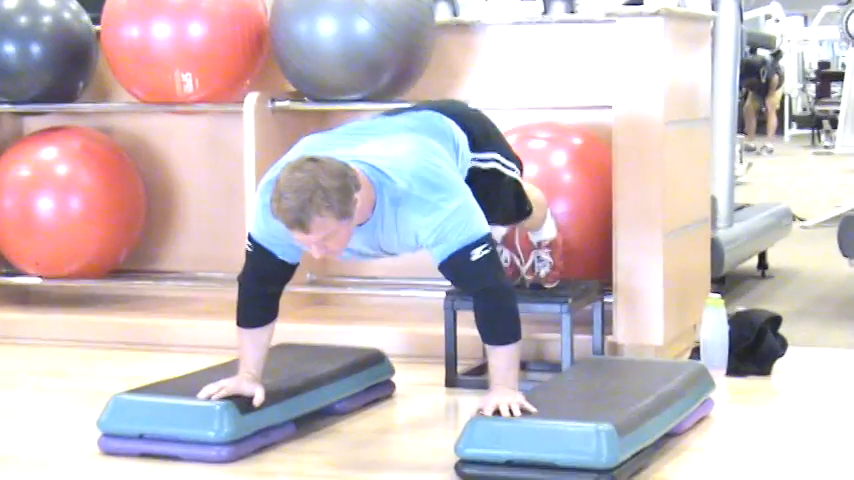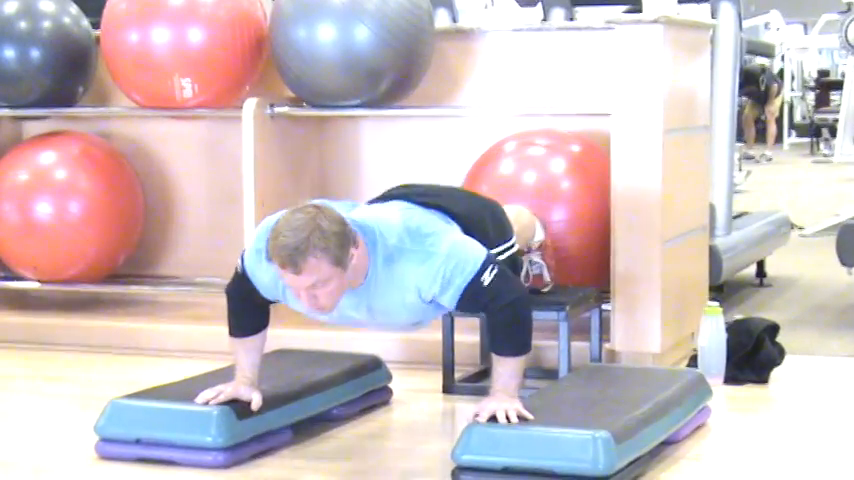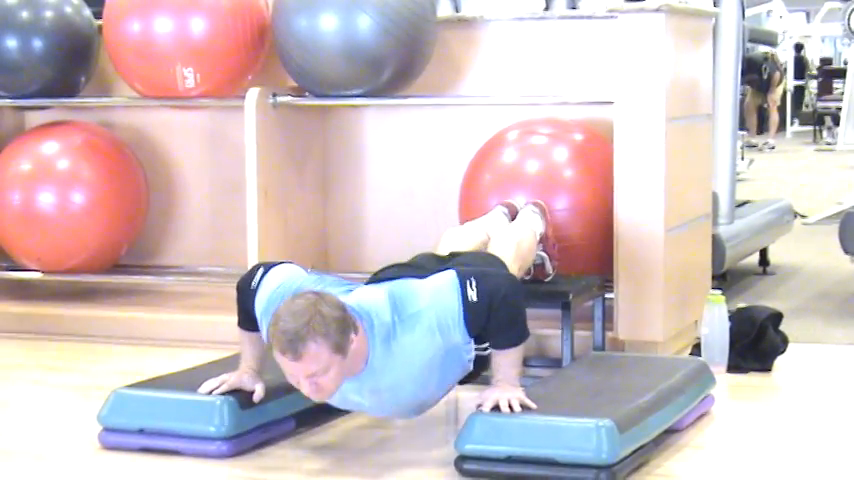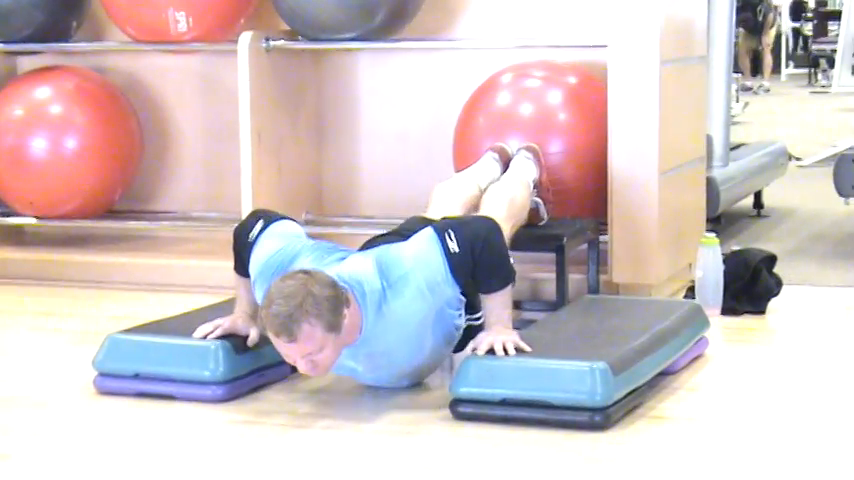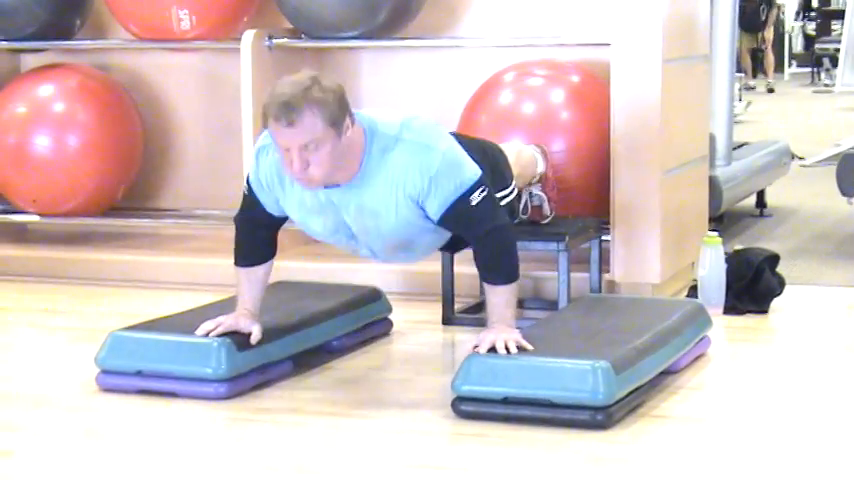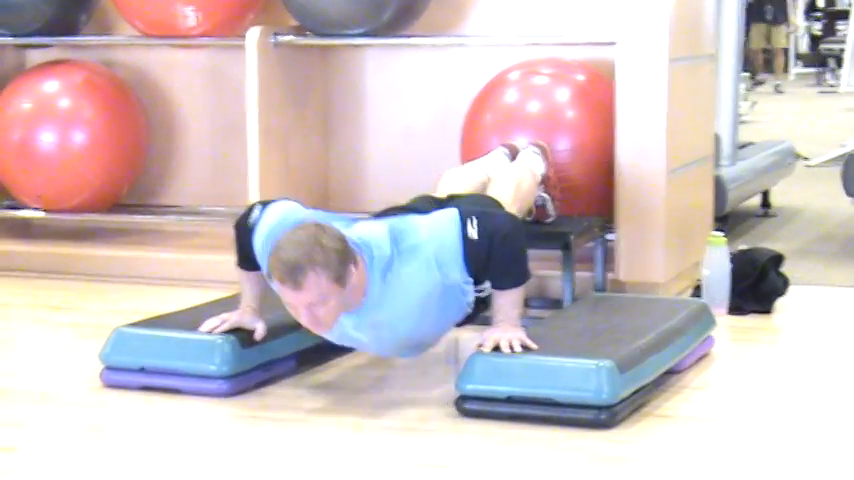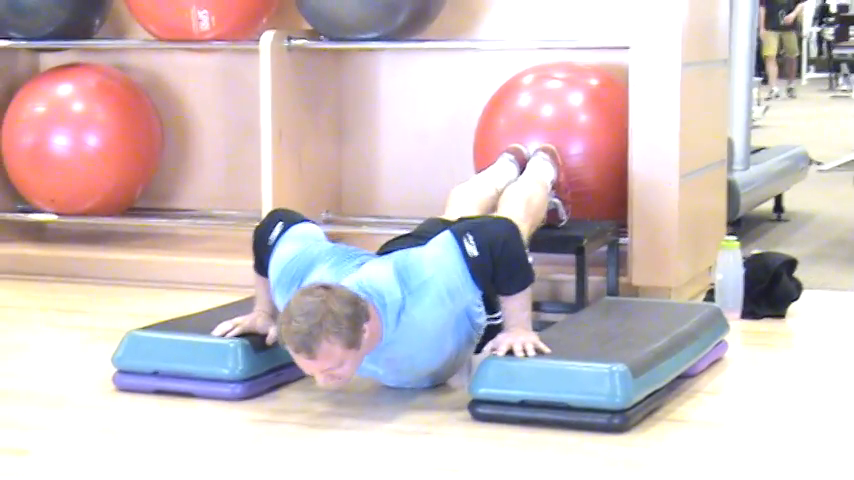
dt=0.5s
person 1, frame 1
left shoulder: (421, 192)
right shoulder: (277, 194)
left elbow: (488, 283)
right elbow: (259, 280)
left wrist: (504, 387)
right wrist: (248, 375)
left hip: (459, 135)
left knee: (517, 208)
left ankle: (544, 239)
right ankle: (496, 243)
person 1, frame 2
left shoulder: (419, 250)
right shoulder: (271, 245)
left elbow: (510, 299)
right elbow: (243, 296)
left wrist: (504, 393)
right wrist: (245, 378)
left hip: (468, 227)
person 1, frame 3
left shoulder: (411, 327)
right shoulder: (279, 302)
left elbow: (503, 291)
left wrist: (506, 383)
right wrist: (248, 369)
right hip: (393, 282)
left knee: (504, 258)
left ankle: (531, 222)
right ankle: (498, 217)
person 1, frame 4
left shoulder: (402, 293)
right shoulder: (277, 273)
left elbow: (482, 237)
right elbow: (254, 226)
left wrist: (499, 325)
right wrist: (245, 314)
right hip: (385, 249)
left knee: (498, 216)
right knee: (439, 213)
left ankle: (525, 167)
right ankle: (490, 163)
person 1, frame 5
left shoulder: (420, 155)
right shoulder: (270, 157)
left elbow: (493, 232)
right elbow: (254, 224)
left wrist: (502, 325)
right wrist: (246, 311)
left hip: (476, 184)
left knee: (509, 167)
left ankle: (533, 162)
person 1, frame 6
left shoulder: (413, 263)
right shoulder: (276, 234)
left elbow: (504, 231)
right elbow: (248, 225)
left wrist: (507, 323)
right wrist: (249, 308)
left knee: (504, 197)
right knee: (451, 189)
left ankle: (533, 162)
right ankle: (499, 157)
person 1, frame 7
left shoulder: (422, 297)
right shoulder: (296, 281)
left elbow: (501, 239)
right elbow: (277, 223)
left wrist: (519, 326)
left hip: (478, 291)
right hip: (405, 251)
left knee: (513, 217)
right knee: (456, 213)
left ankle: (542, 168)
right ankle: (508, 165)
